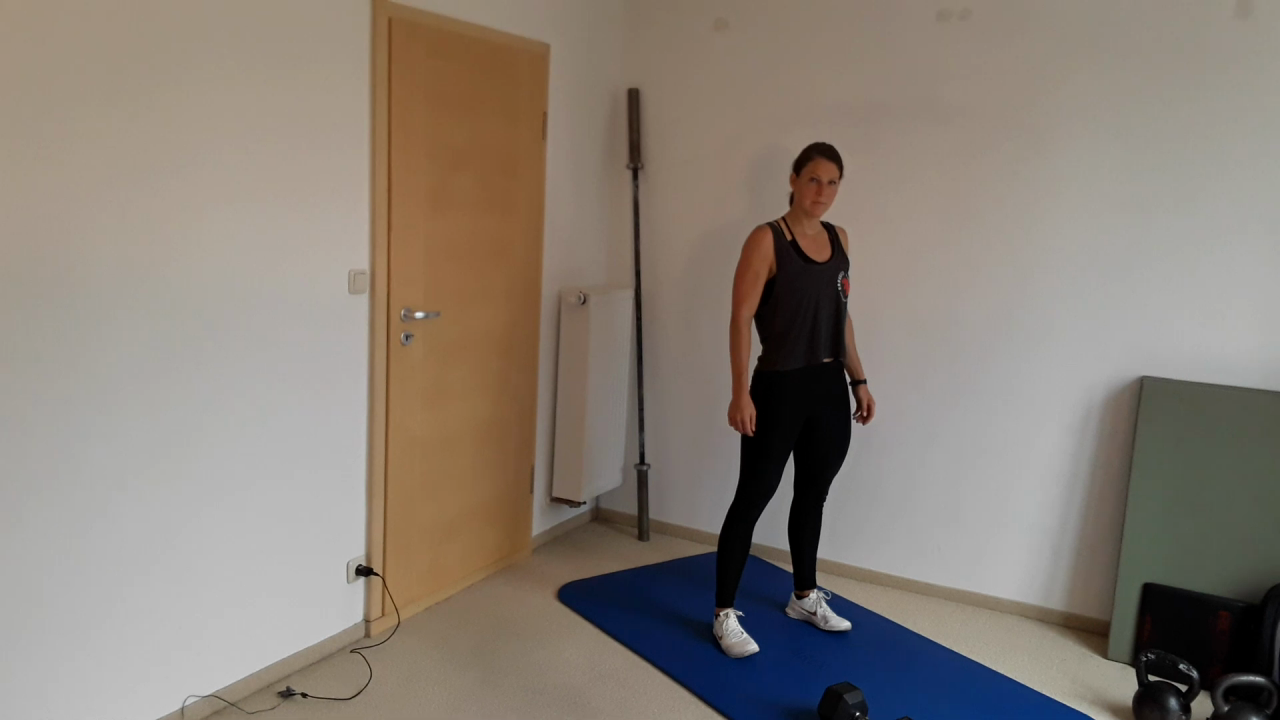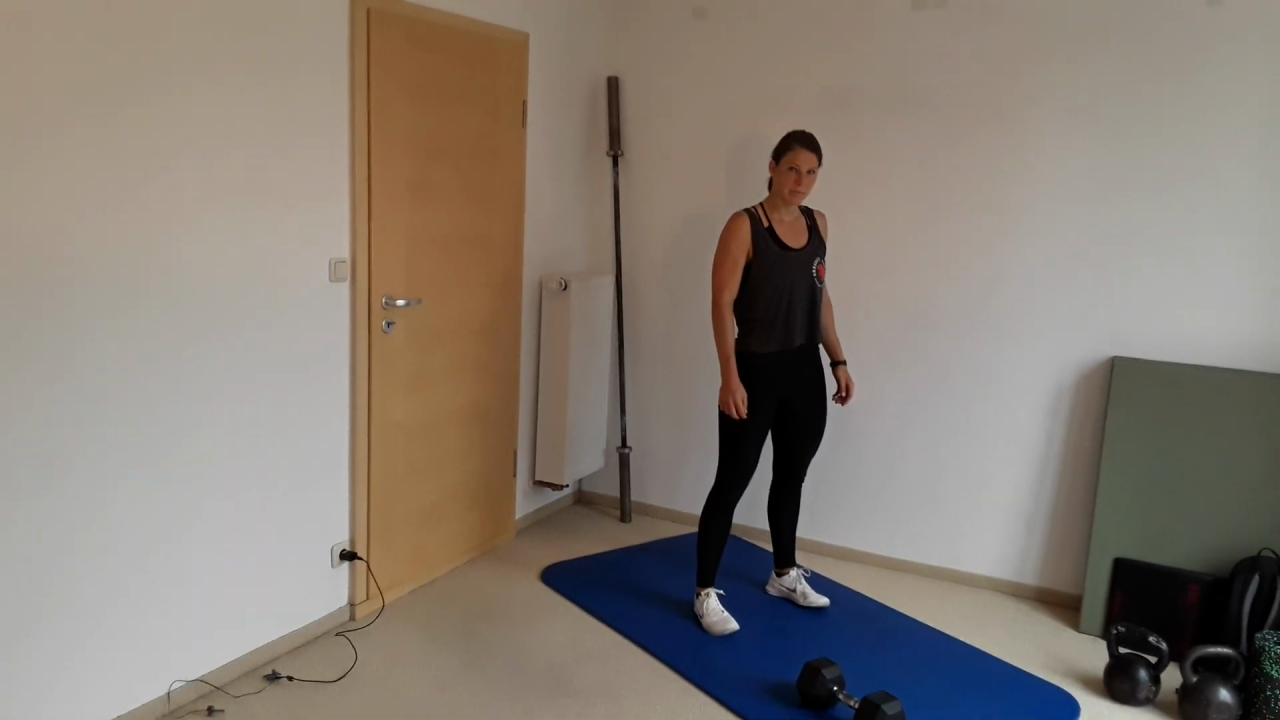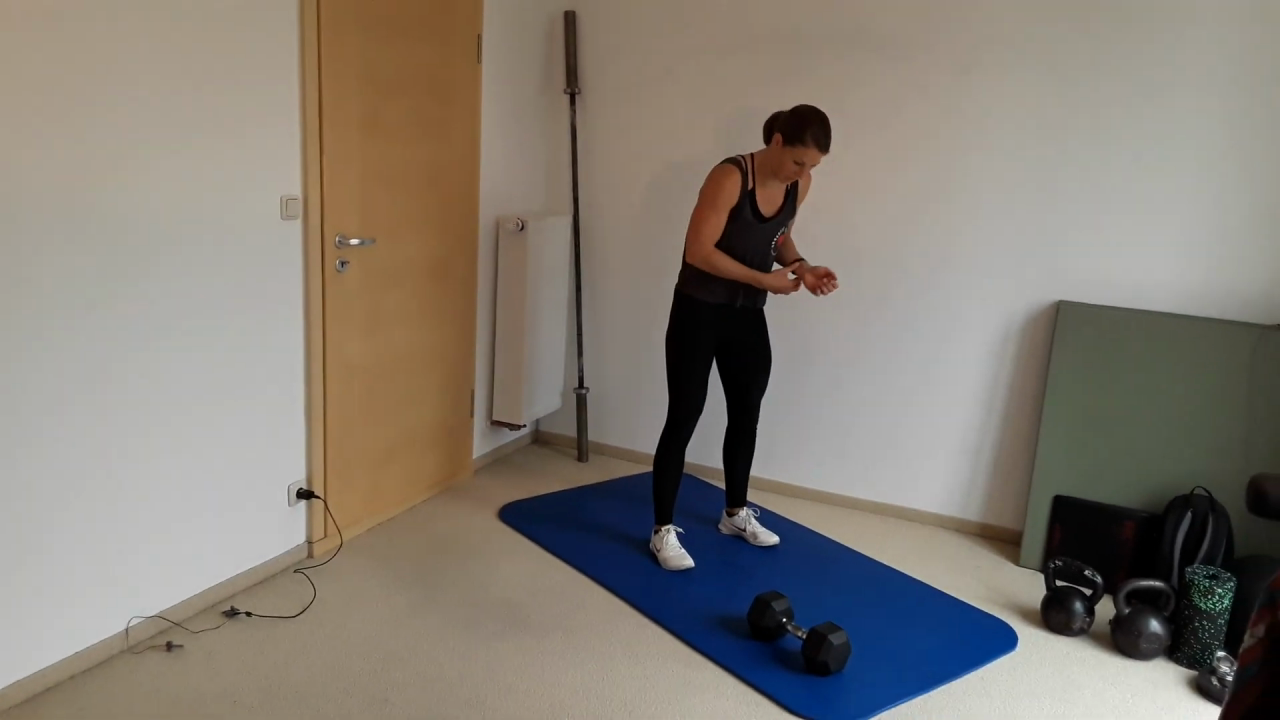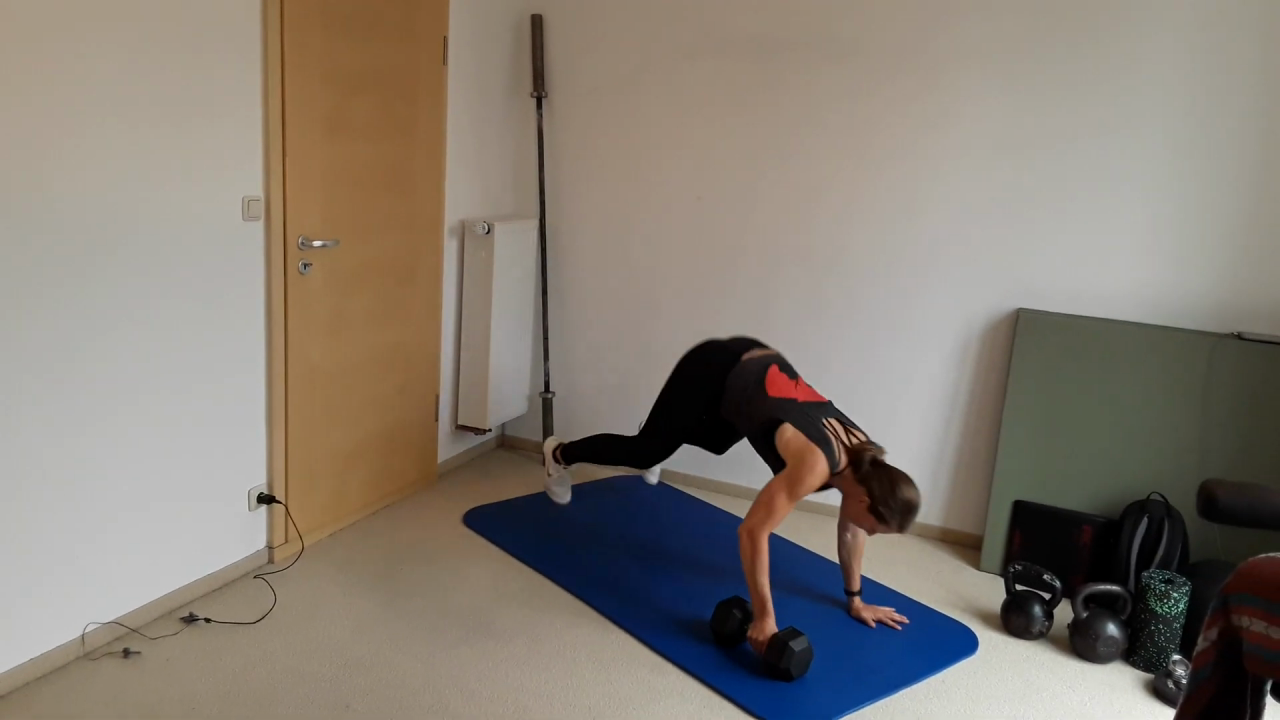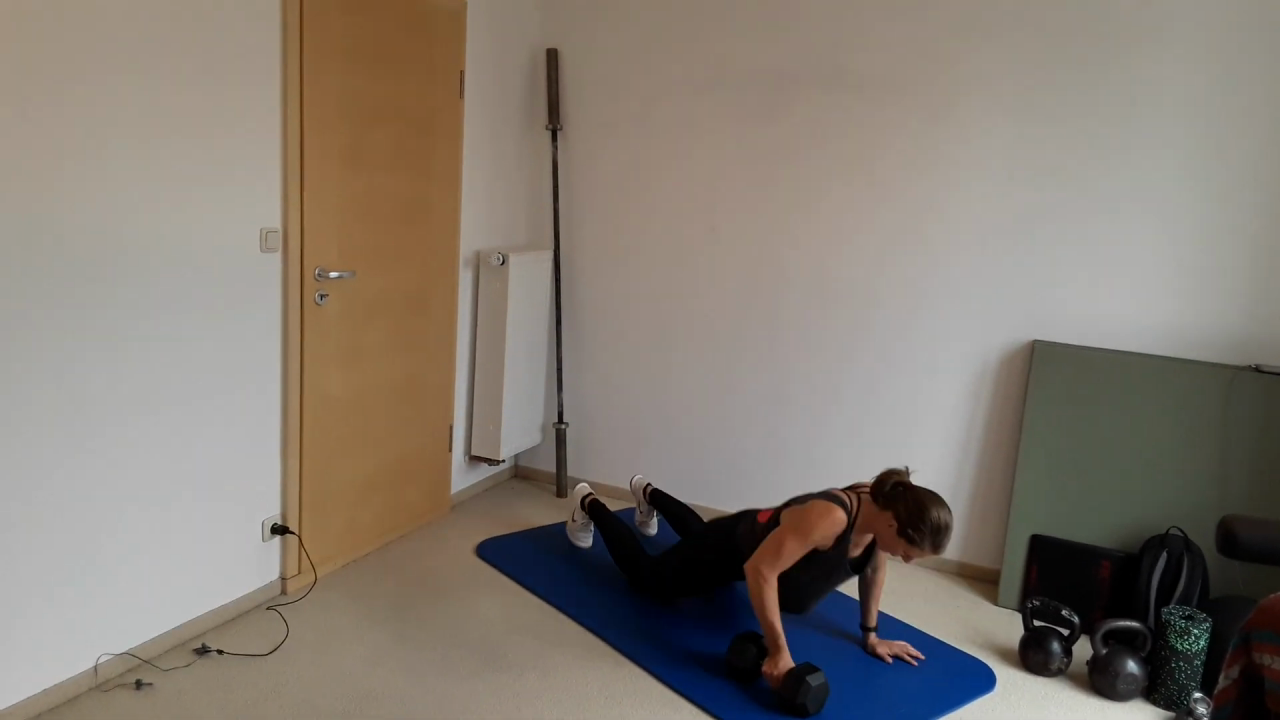
dt=1s
person 1, frame 1
left shoulder: (839, 239)
right shoulder: (766, 240)
right elbow: (741, 318)
left wrist: (859, 381)
right wrist: (740, 392)
left hip: (829, 388)
right hip: (780, 387)
left knee: (813, 496)
right knee: (752, 499)
left ankle: (805, 596)
right ankle: (725, 613)
person 1, frame 2
left shoulder: (818, 223)
right shoulder: (744, 226)
right elbow: (722, 305)
left wrist: (838, 361)
right wrist: (730, 377)
left hip: (805, 370)
right hip: (757, 370)
left knee: (791, 476)
right knee: (732, 481)
left ankle: (785, 574)
right ankle: (705, 592)
person 1, frame 3
left shoulder: (799, 184)
right shoulder: (730, 177)
right elbow: (698, 251)
left wrist: (801, 269)
right wrist: (765, 280)
left hip: (748, 315)
right hip: (698, 312)
left knee: (746, 416)
right knee: (683, 419)
left ankle: (736, 514)
right ankle: (663, 530)
person 1, frame 4
left shoulder: (865, 463)
right shoulder: (813, 465)
left elbow: (852, 529)
right elbow: (752, 533)
left wrist: (855, 600)
right wrist: (764, 619)
left hip: (753, 364)
right hip: (717, 376)
left knee: (714, 441)
right knee: (649, 448)
right ankle: (560, 455)
person 1, frame 5
left shoulder: (881, 503)
right shoulder: (831, 520)
left elbow: (873, 566)
right elbow: (758, 570)
left wrist: (871, 635)
right wrist: (778, 652)
left hip: (764, 544)
right hip: (735, 551)
left knee: (702, 538)
right knee: (646, 572)
left ankle: (648, 495)
right ankle: (588, 504)
